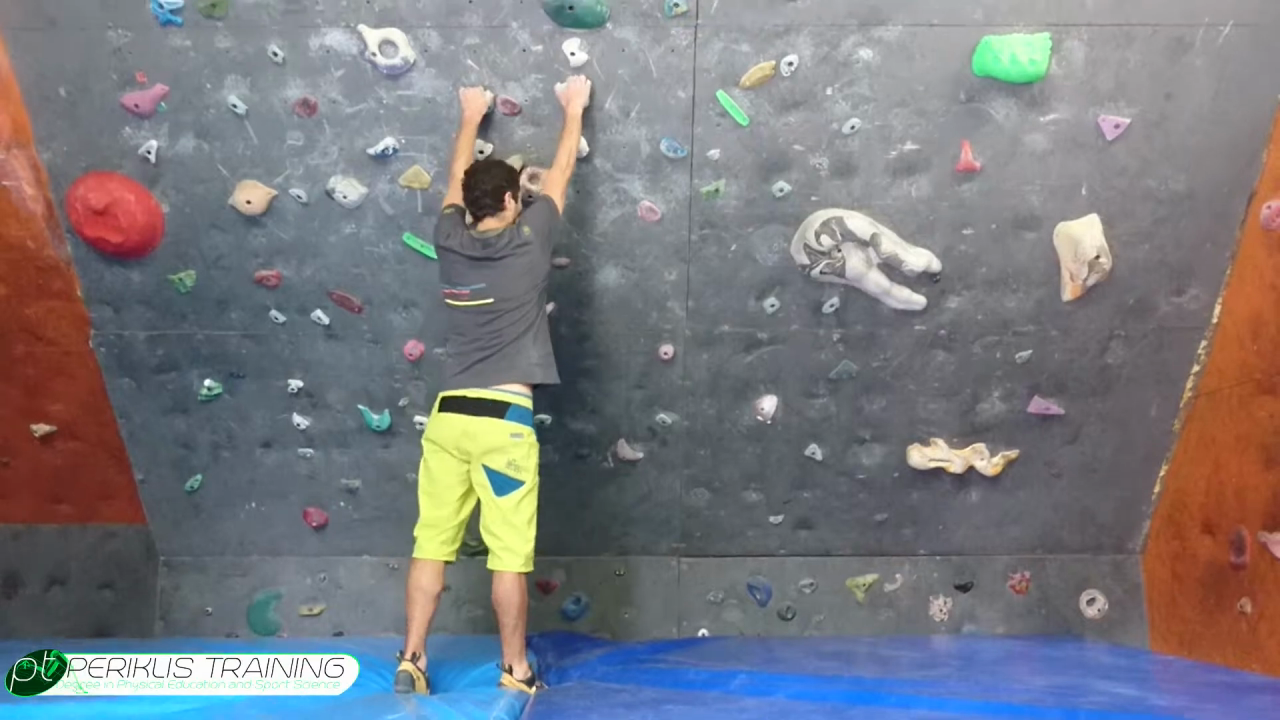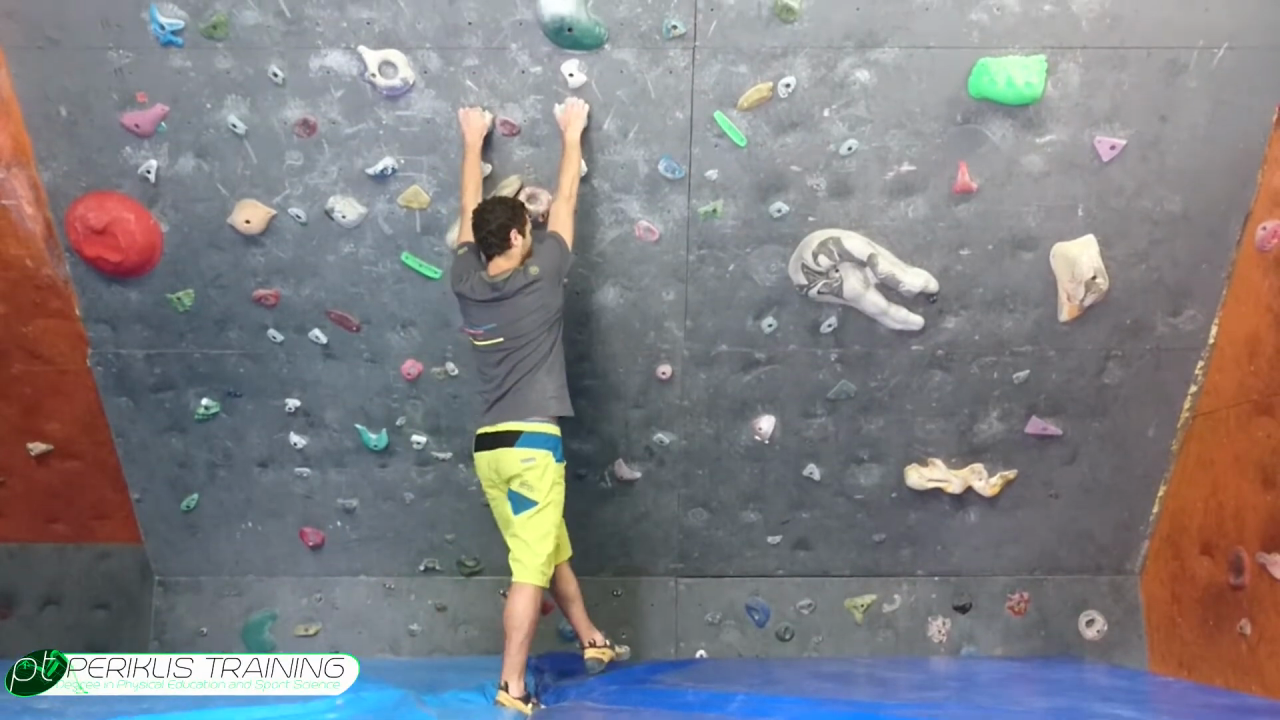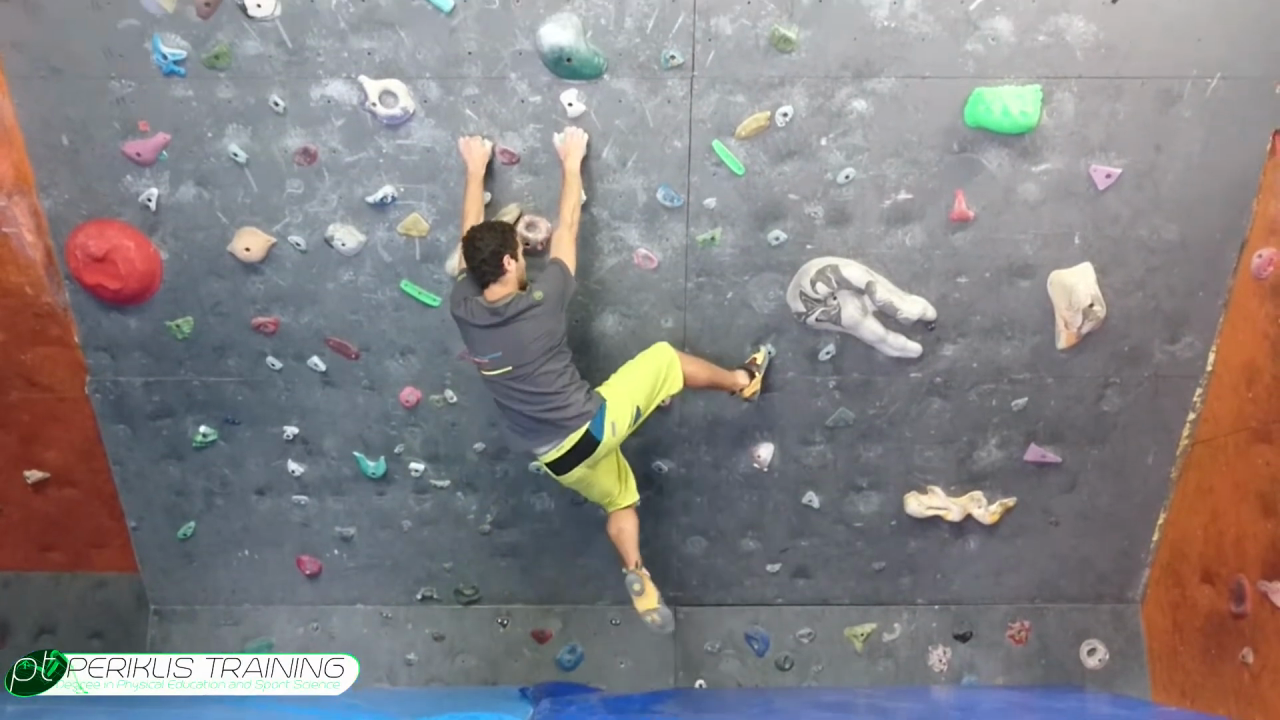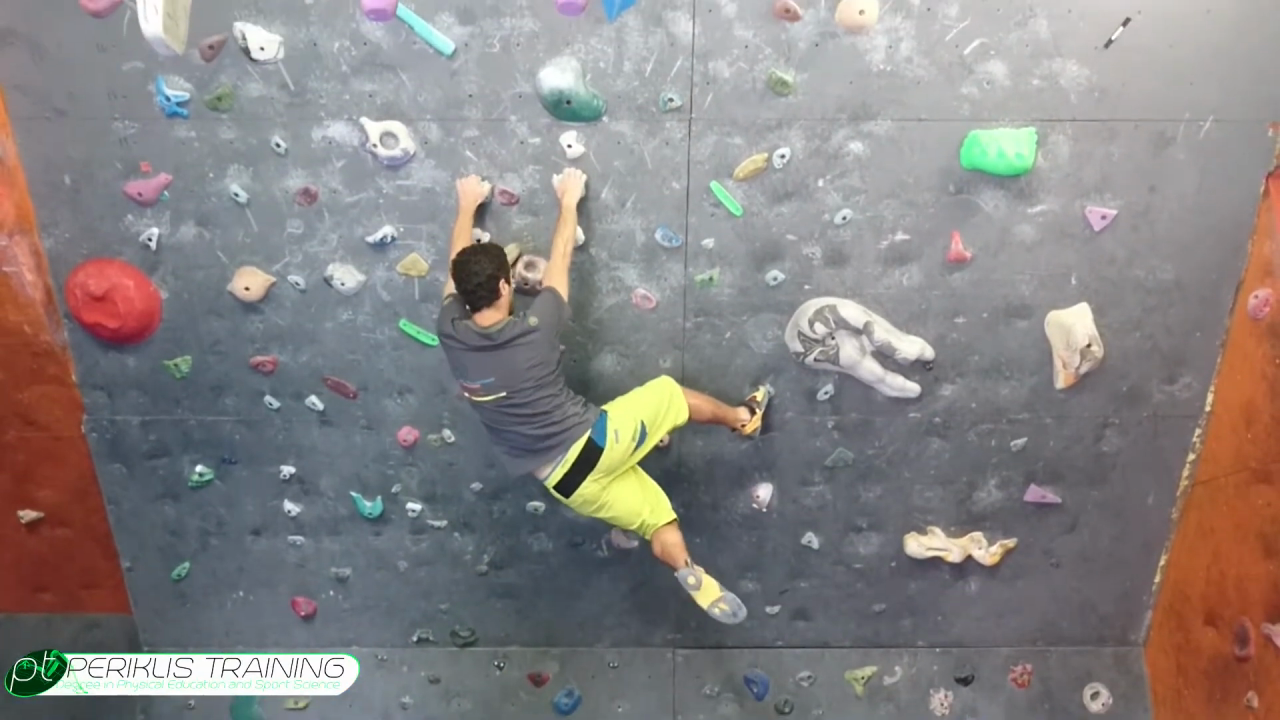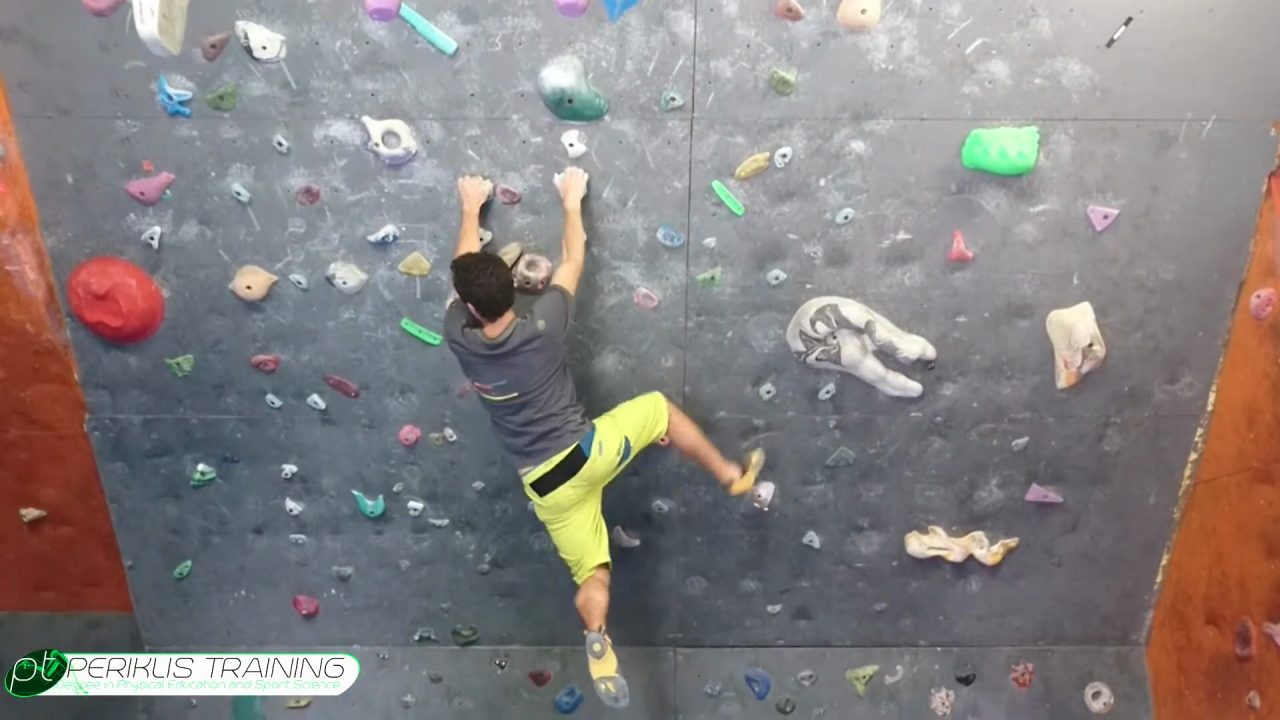
dt=1s
person 1, frame 1
left shoulder: (449, 242)
right shoulder: (528, 241)
left elbow: (457, 179)
right elbow: (560, 174)
left wrist: (471, 116)
right wrist: (573, 111)
left hip: (448, 414)
right hip: (503, 415)
left knee: (432, 542)
right knee: (509, 552)
left ankle: (410, 660)
right ankle: (515, 669)
person 1, frame 2
left shoulder: (465, 283)
right shoulder: (540, 278)
left elbow: (469, 211)
right elbow: (564, 203)
left wrist: (473, 140)
right wrist: (572, 135)
left hip: (487, 446)
right hip: (530, 443)
left knee: (552, 552)
right knee: (530, 569)
left ankle: (591, 641)
person 1, frame 3
left shoulder: (462, 308)
right shoulder: (541, 302)
left elbow: (472, 236)
right elbow: (567, 228)
left wrist: (475, 168)
right wrist: (571, 161)
left hip: (557, 458)
right hip: (595, 424)
left knee: (620, 503)
right knee: (664, 357)
left ankle: (636, 574)
right ankle: (741, 379)
person 1, frame 4
left shoulder: (451, 334)
right shoulder: (535, 328)
left elbow: (459, 265)
right elbow: (559, 259)
left wrist: (467, 205)
right wrist: (569, 200)
left hip: (568, 482)
right hip: (597, 441)
left knee: (659, 524)
right knee: (669, 392)
left ankle: (687, 572)
right ankle: (741, 415)
person 1, frame 5
left shoulder: (460, 339)
right shoulder: (542, 329)
left elbow: (463, 266)
right elbow: (574, 262)
left wrist: (470, 207)
right wrist: (572, 201)
left hip: (545, 485)
right hip: (590, 453)
left knee: (591, 575)
right knee: (662, 411)
left ankle: (598, 648)
right ankle: (732, 474)
